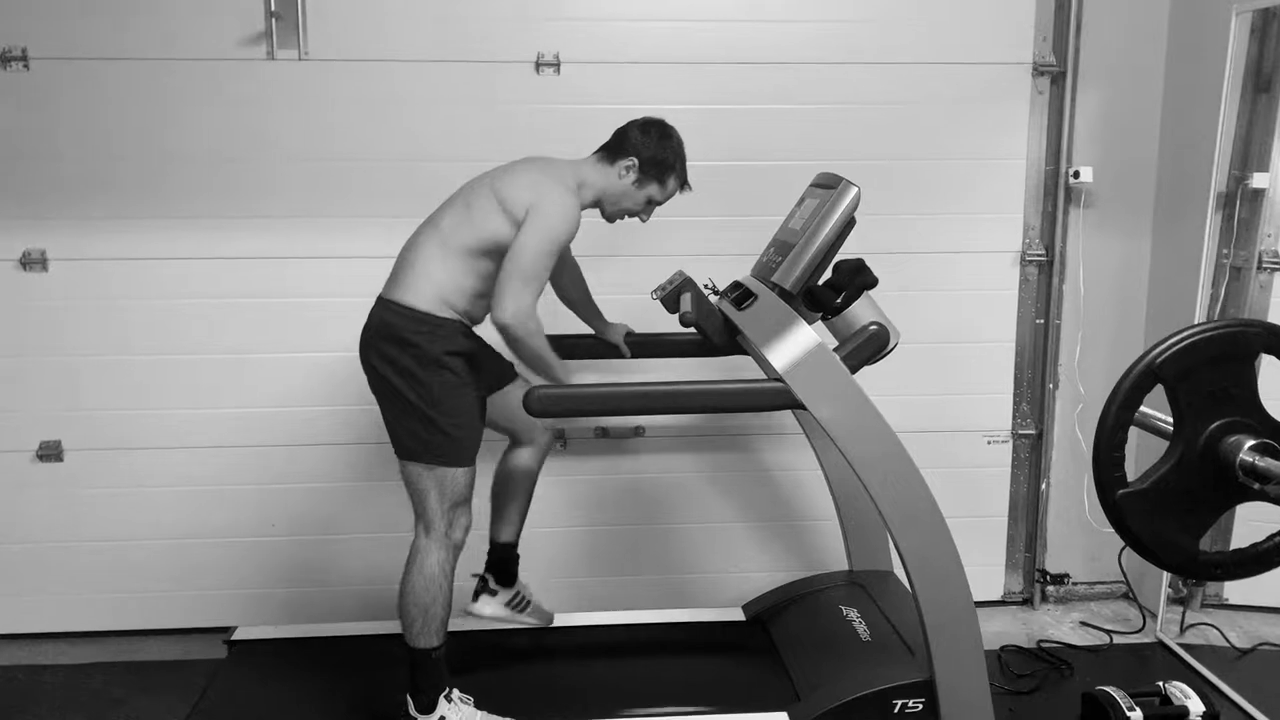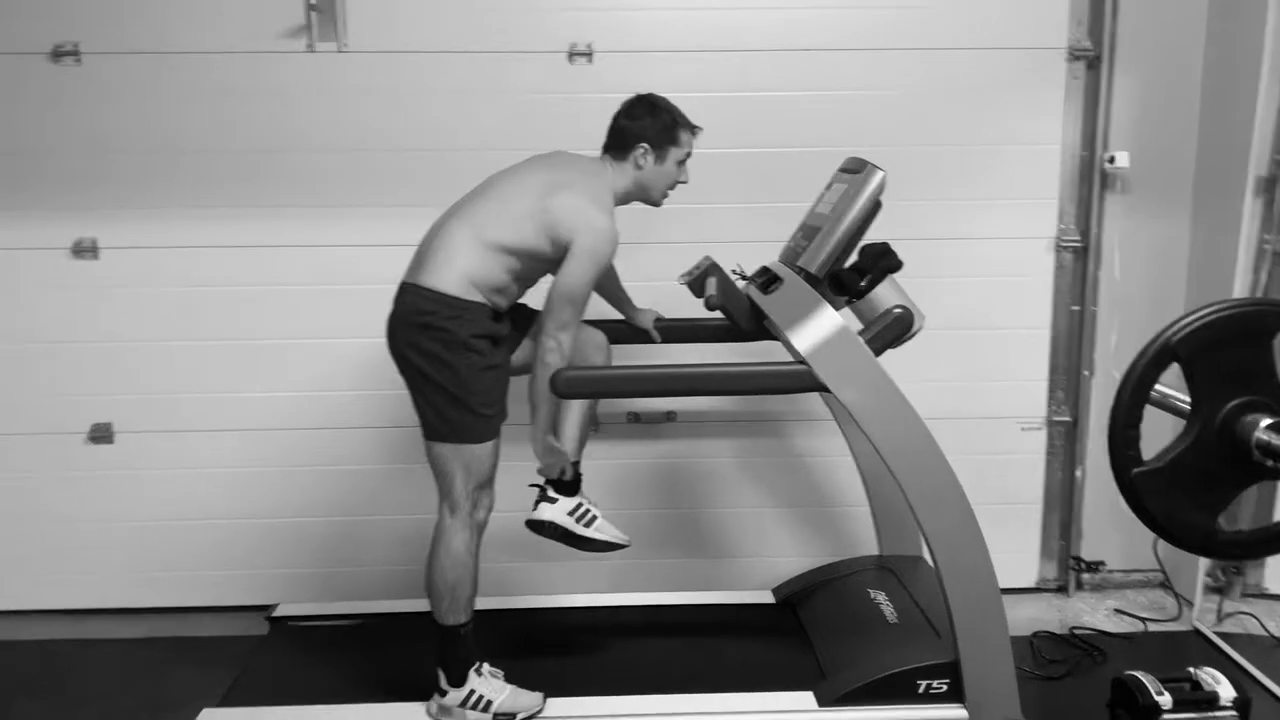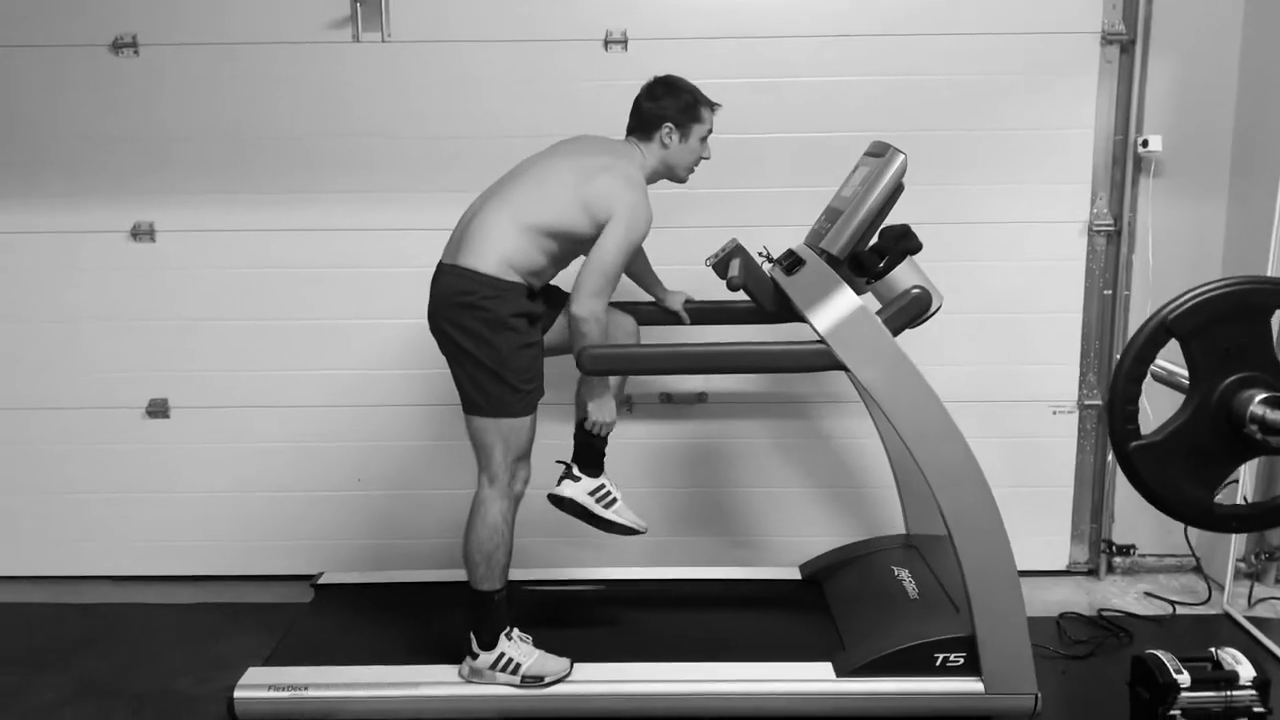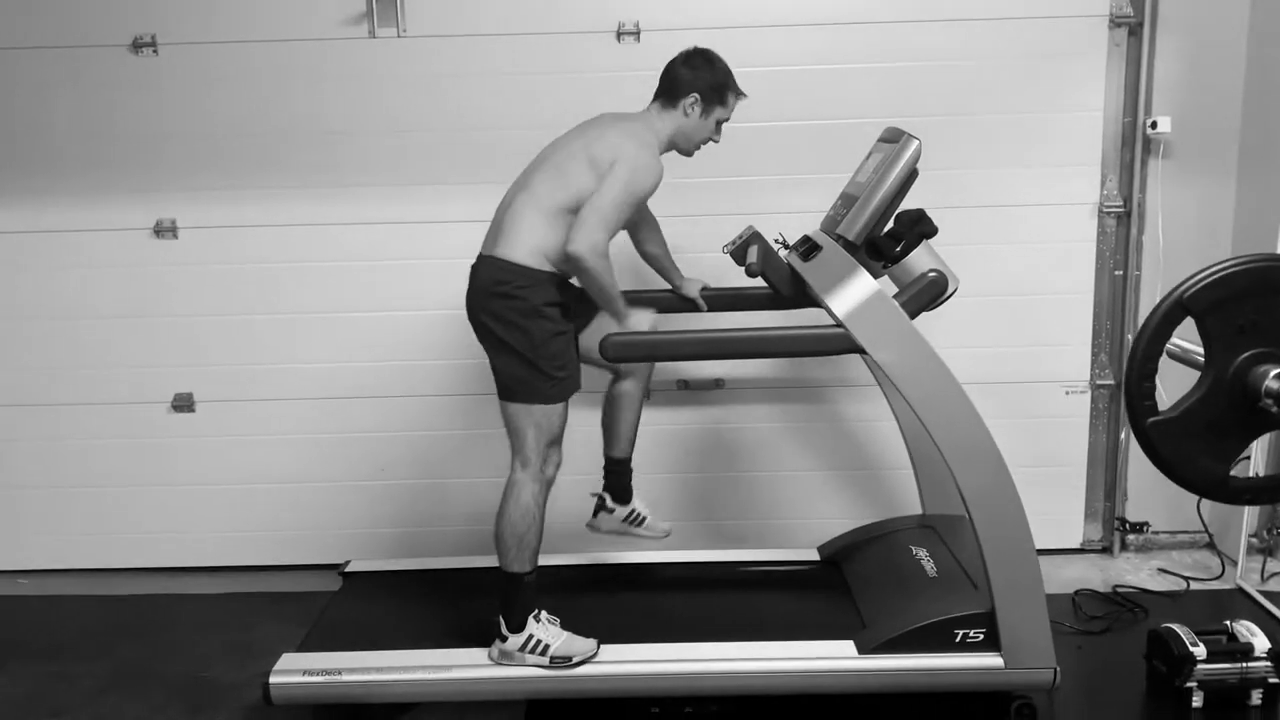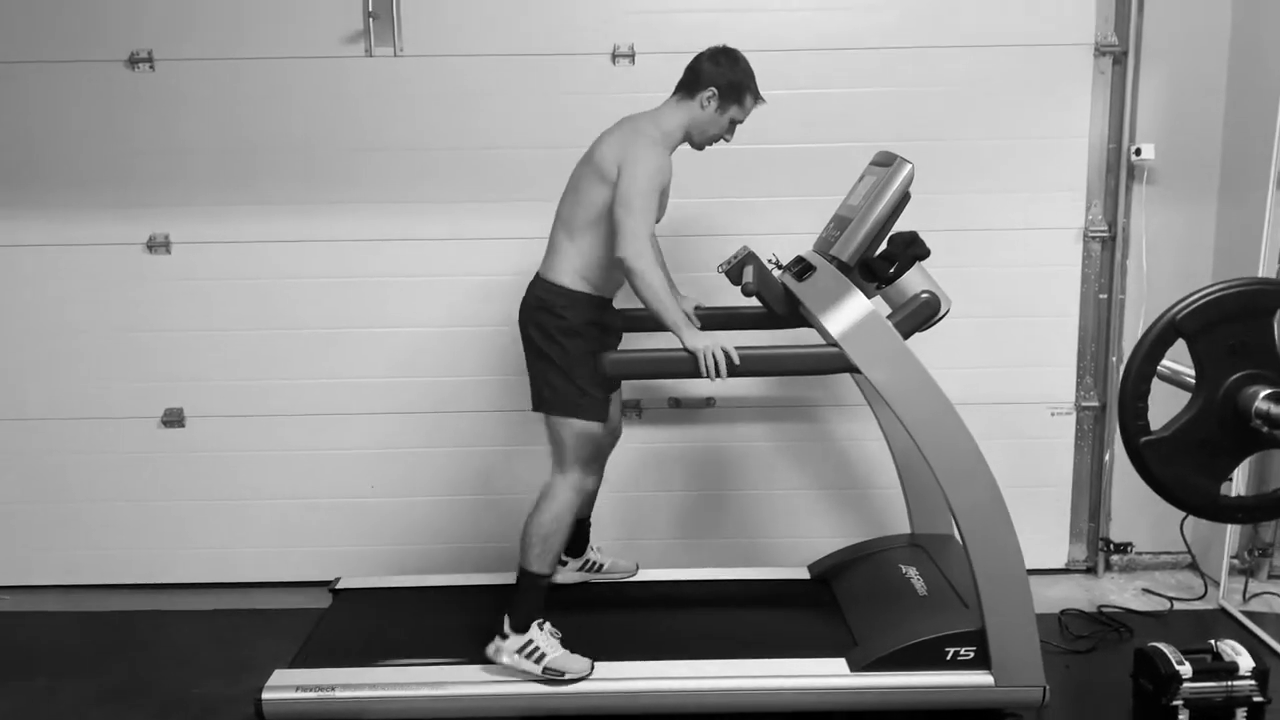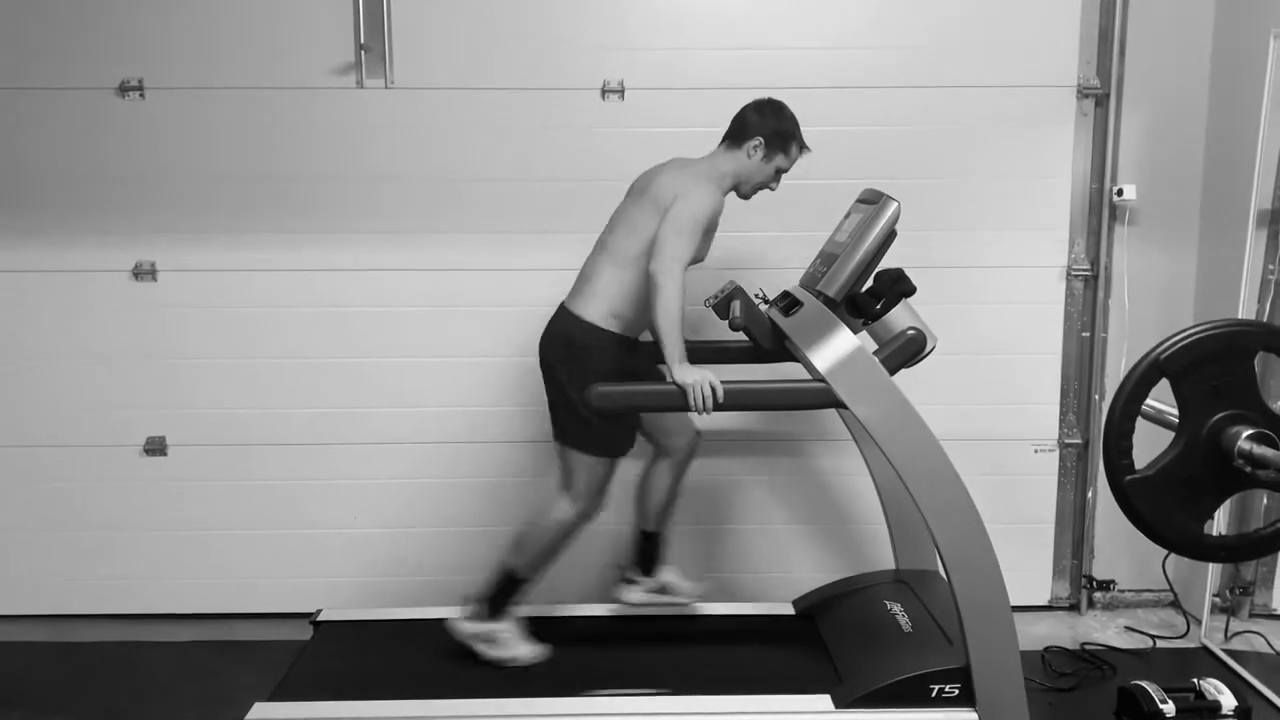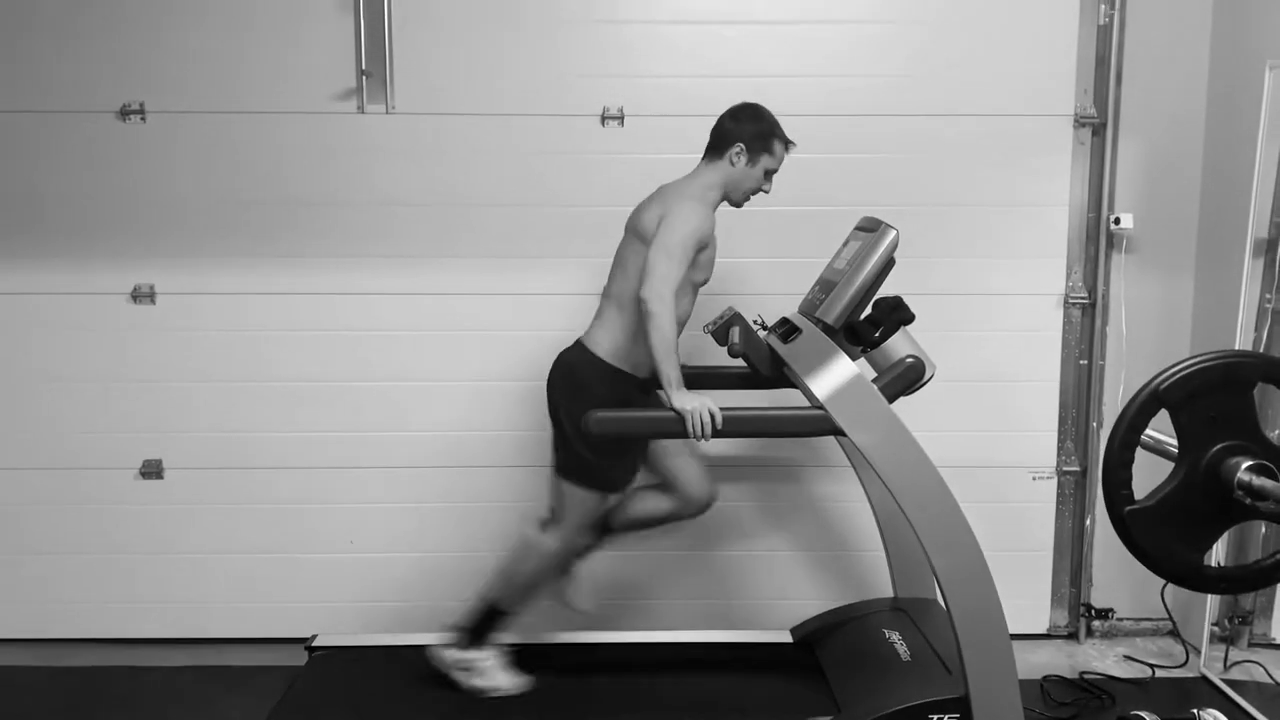
dt=0.5s
person 1, frame 1
left shoulder: (550, 184)
right shoulder: (557, 199)
left elbow: (559, 263)
right elbow: (511, 312)
left wrist: (603, 327)
right wrist: (568, 382)
left hip: (438, 333)
right hip: (414, 340)
left knee: (533, 430)
right knee: (444, 528)
left ankle: (499, 583)
person 1, frame 2
left shoulder: (573, 171)
right shoulder: (596, 217)
right elbow: (554, 339)
left wrist: (631, 312)
right wrist: (543, 439)
left hip: (453, 308)
right hip: (442, 322)
left knee: (593, 345)
right knee: (469, 508)
left ankle: (560, 498)
person 1, frame 3
left shoulder: (601, 155)
right shoulder: (632, 197)
right elbow: (584, 308)
left wrist: (662, 294)
right wrist: (598, 396)
left hip: (479, 286)
right hip: (480, 301)
left knee: (620, 331)
right knee: (506, 479)
left ankle: (583, 476)
right ankle: (489, 646)
person 1, frame 4
left shoulder: (621, 134)
right shoulder: (642, 153)
left elbow: (640, 223)
right elbow: (581, 244)
left wrist: (678, 281)
right wrist: (624, 316)
left hip: (531, 283)
right hip: (517, 291)
left knee: (637, 355)
right knee: (538, 463)
left ankle: (616, 503)
right ankle: (516, 628)
person 1, frame 5
left shoulder: (642, 138)
right shoulder: (647, 150)
left elbow: (636, 236)
right elbow: (632, 252)
left wrist: (675, 297)
right wrist: (688, 333)
left hip: (583, 310)
right hip: (564, 314)
left knee: (602, 436)
right knee: (576, 472)
left ankle: (573, 555)
right ankle: (519, 632)
person 1, frame 6
left shoulder: (675, 175)
right shoulder: (698, 192)
right elbow: (665, 273)
left wrist: (668, 351)
right wrist: (680, 366)
left hip: (599, 334)
right hip: (587, 346)
left knee: (680, 440)
right knee: (582, 498)
left ankle: (642, 572)
right ankle: (488, 616)
person 1, frame 7
left shoulder: (678, 203)
right shoulder: (690, 208)
right elbow: (654, 295)
left wrist: (665, 384)
right wrist: (678, 392)
left hip: (617, 380)
right hip: (598, 383)
left knee: (696, 494)
right knee: (567, 530)
left ankle: (571, 543)
right ankle: (470, 644)
